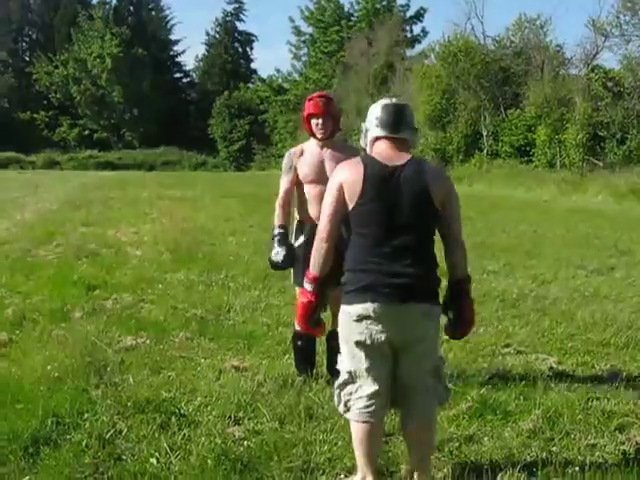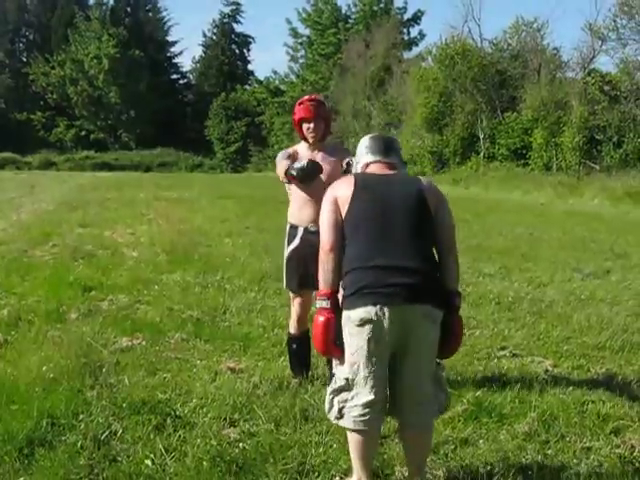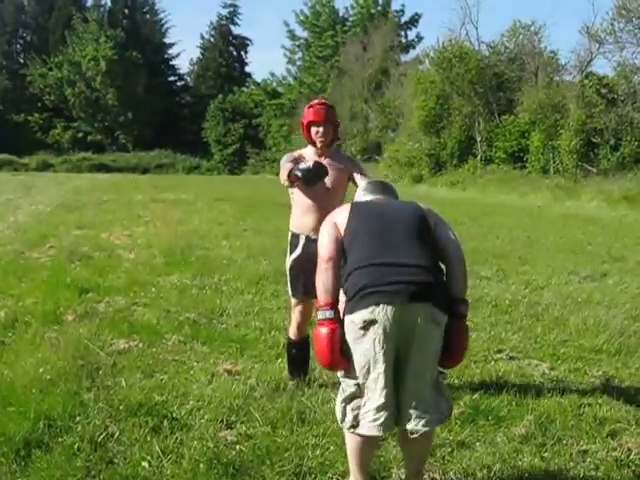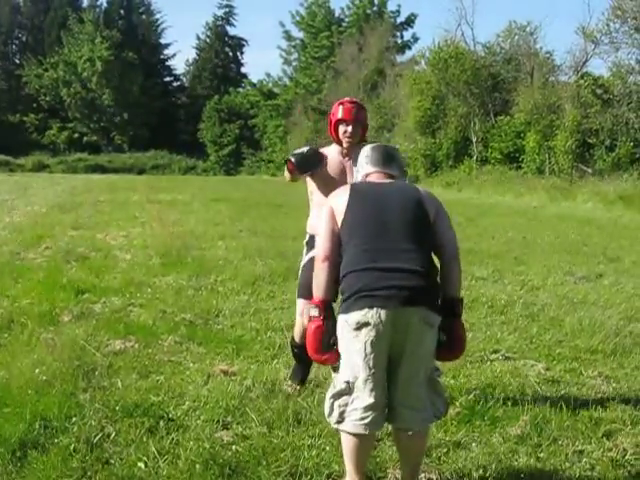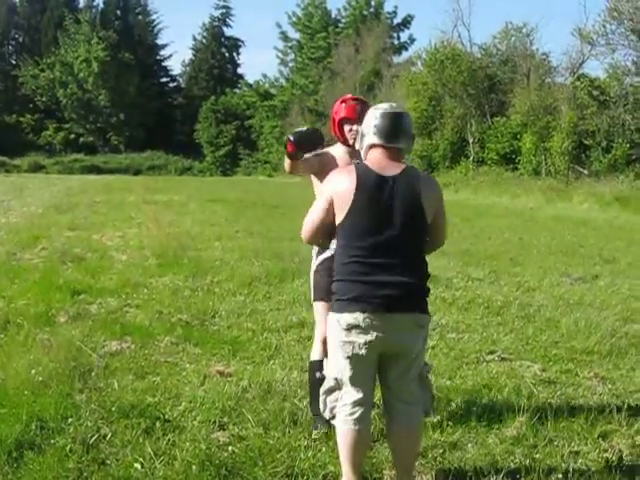
dt=0.3s
person 1, frame 1
left shoulder: (347, 172)
right shoulder: (436, 176)
left elbow: (325, 236)
right elbow: (454, 240)
left wrist: (312, 287)
right wrist: (460, 290)
left hip: (363, 300)
right hip: (419, 301)
left knee: (364, 394)
right knee: (420, 395)
person 1, frame 2
left shoulder: (341, 189)
right shoulder: (427, 190)
left elbow: (329, 250)
right elbow: (448, 251)
left wrist: (327, 305)
right wrist: (451, 306)
left hip: (366, 302)
right hip: (421, 302)
left knee: (361, 398)
right knee: (418, 398)
person 1, frame 3
left shoulder: (339, 215)
right shoulder: (422, 212)
left elbow: (327, 262)
right elbow: (456, 259)
left wrist: (327, 317)
right wrist: (457, 313)
left hip: (370, 302)
right hip: (425, 303)
left knee: (363, 399)
right knee: (420, 400)
person 1, frame 4
left shoulder: (339, 198)
right shoulder: (424, 198)
left elbow: (325, 258)
right elbow: (451, 256)
left wrist: (320, 313)
right wrist: (452, 312)
left hip: (363, 303)
right hip: (418, 305)
left knee: (357, 399)
right knee: (414, 400)
person 1, frame 5
left shoulder: (342, 180)
right shoulder: (427, 186)
left elbow: (309, 234)
right elbow: (436, 240)
left wrist: (333, 229)
left hip: (354, 311)
right hip: (409, 311)
left knee: (351, 401)
right knee: (407, 401)
person 2, frame 1
left shoulder: (349, 154)
right shoulder: (295, 156)
right elbow: (284, 195)
right wrist: (279, 234)
left hip: (340, 234)
right hip: (307, 234)
left knee: (340, 306)
left ankle: (337, 370)
right ankle: (304, 370)
person 2, frame 2
left shoulder: (340, 154)
right shoulder: (288, 155)
right elbow: (284, 172)
right wrist: (296, 171)
right hip: (300, 236)
right knee: (299, 308)
right ankle: (299, 372)
person 2, frame 3
left shoulder: (347, 163)
right shoulder: (293, 160)
right elbow: (286, 178)
right wrist: (295, 176)
right hip: (303, 244)
right knee: (300, 314)
right ankle: (297, 374)
person 2, frame 4
right shoulder: (316, 158)
right elbow: (291, 176)
right wrist: (294, 166)
right hip: (318, 246)
right knee: (306, 320)
right ankle: (301, 364)
person 2, frame 5
right shoulder: (322, 158)
right elbow: (293, 167)
right wrist: (293, 150)
right hip: (329, 249)
right knee: (324, 328)
right ankle: (320, 411)
